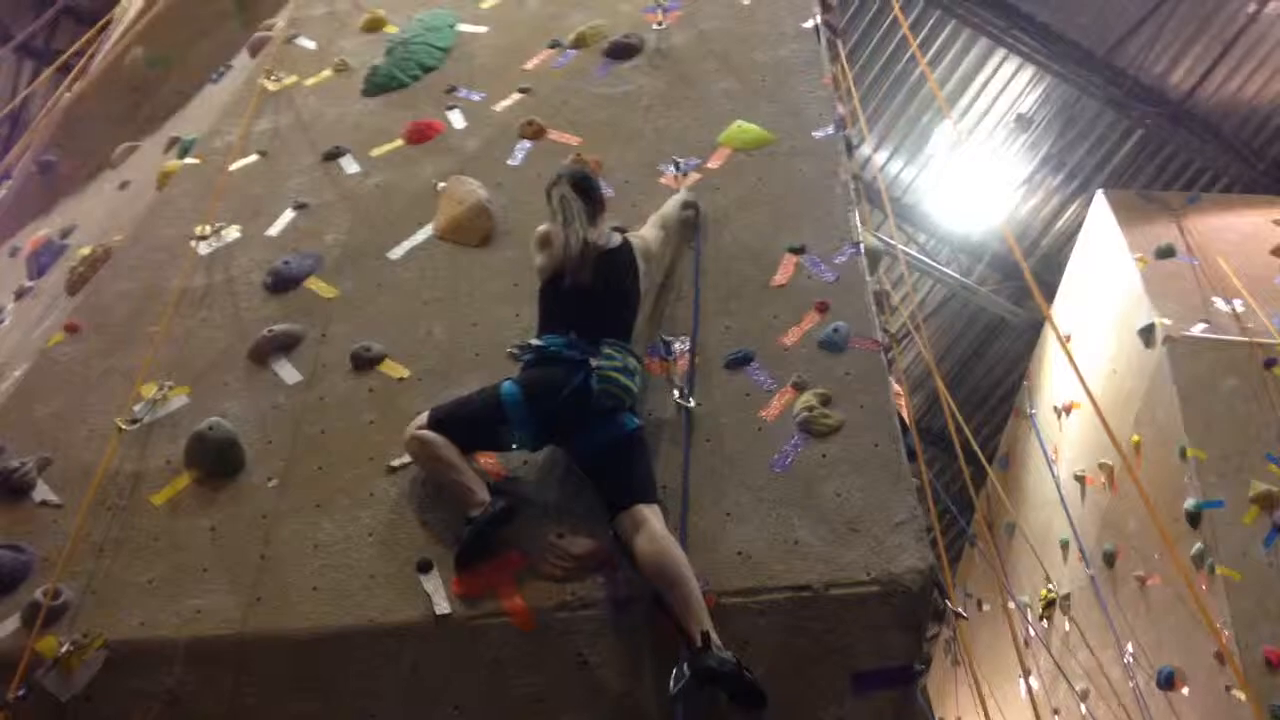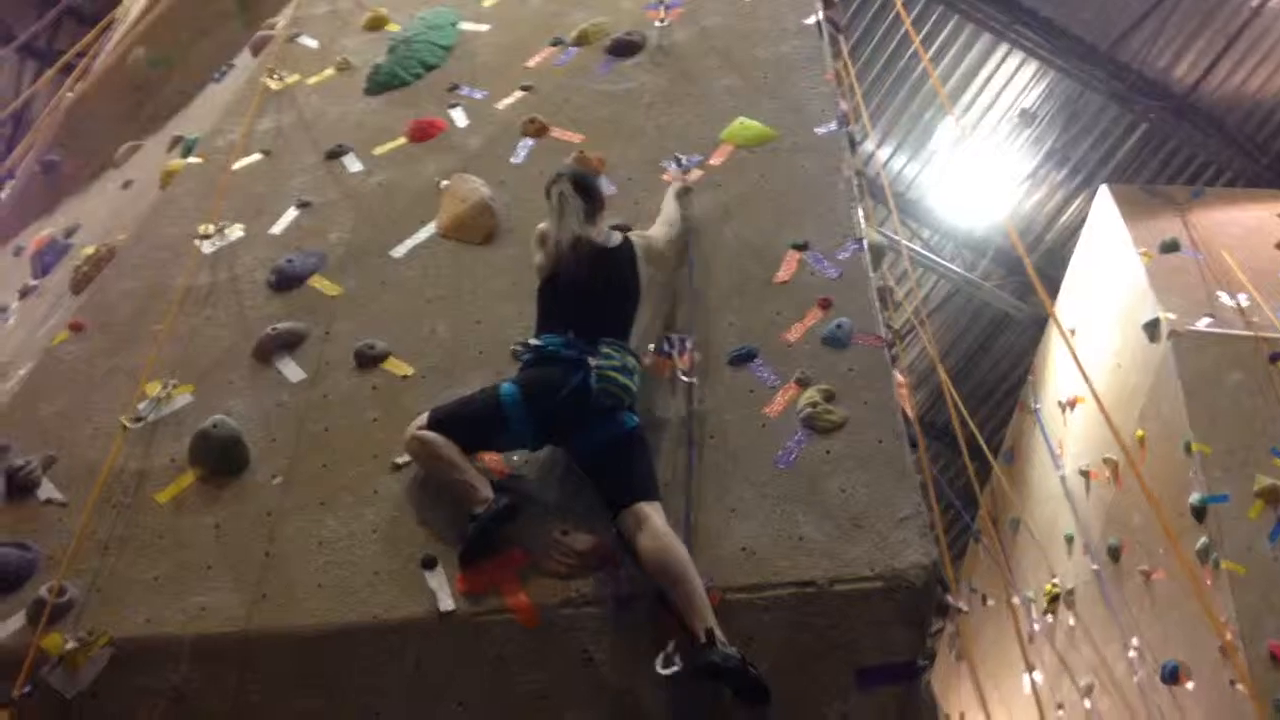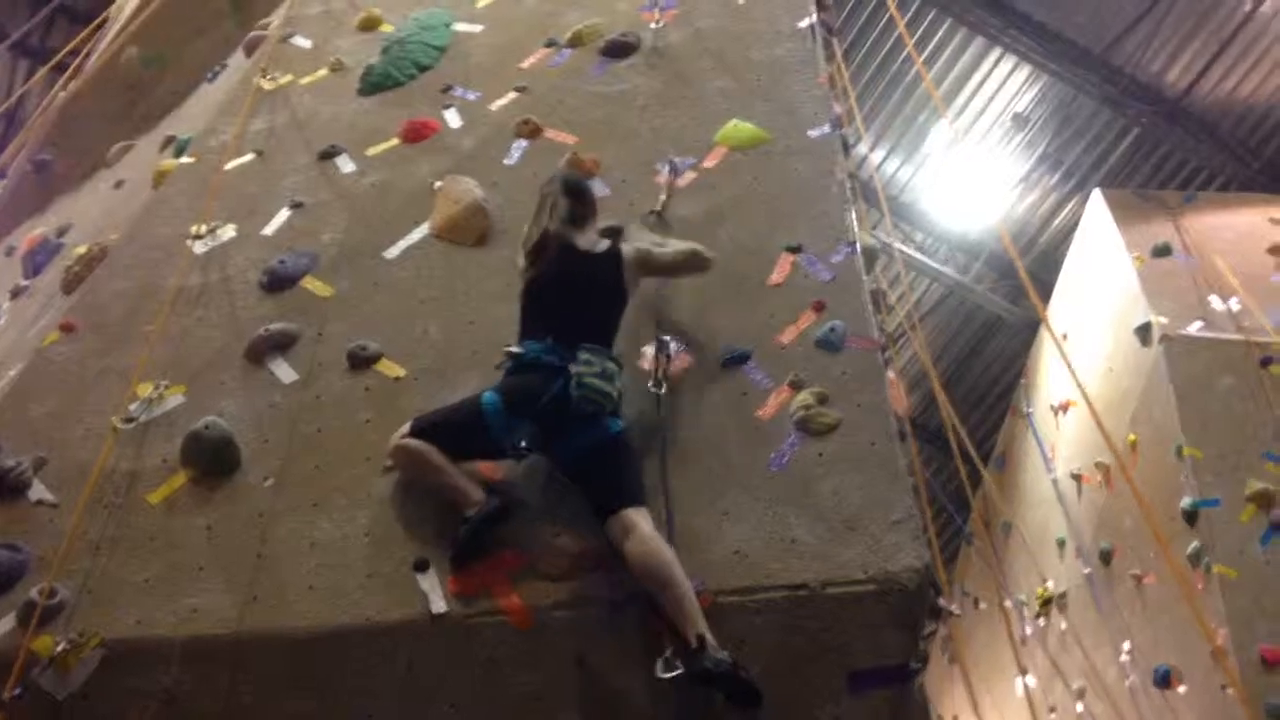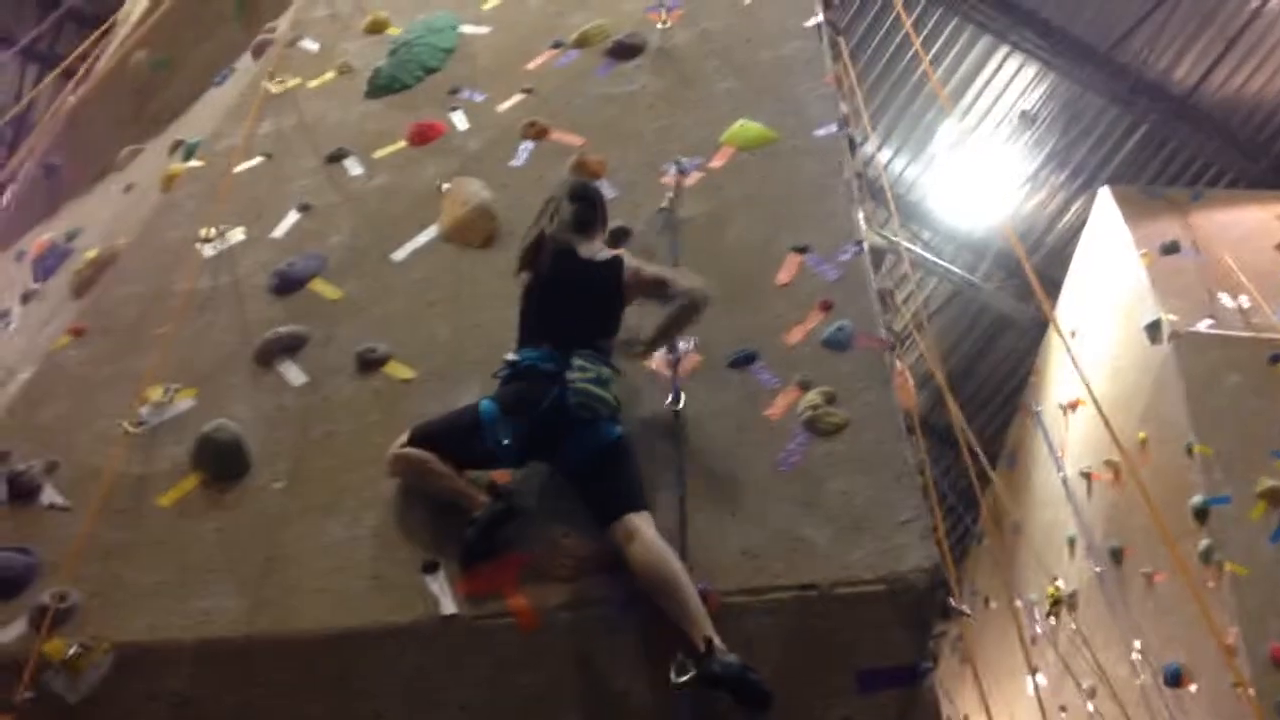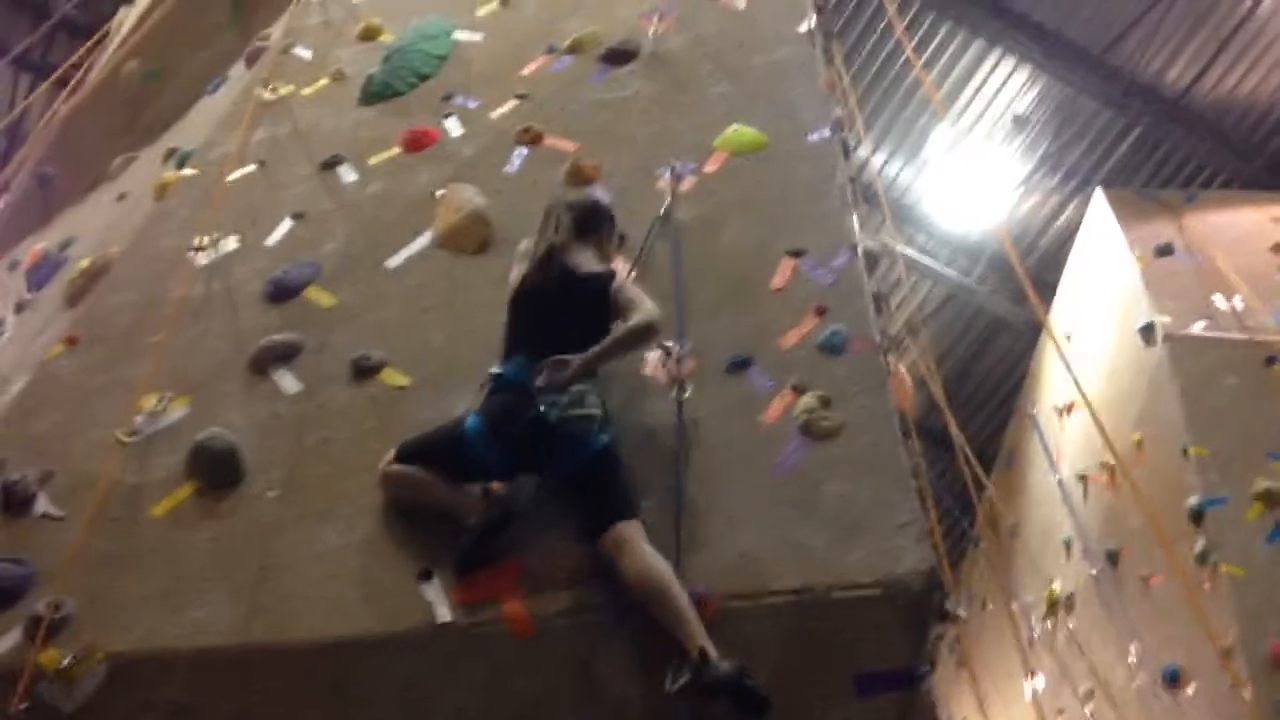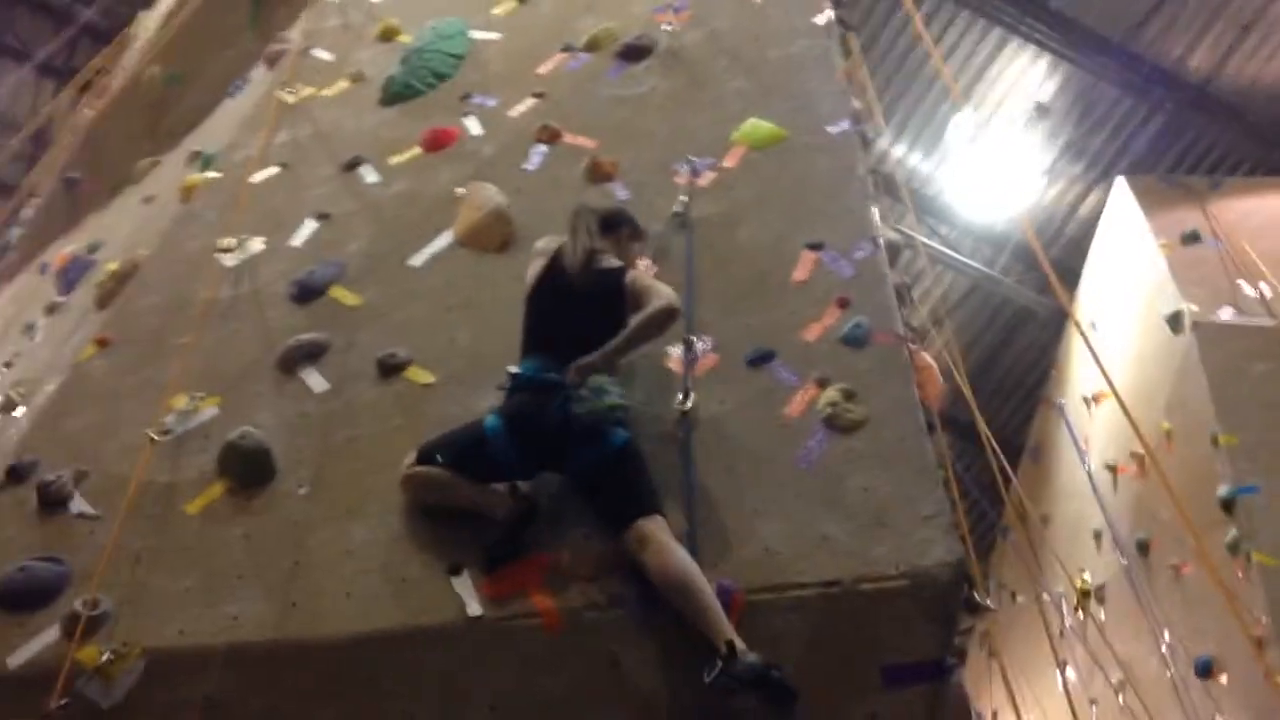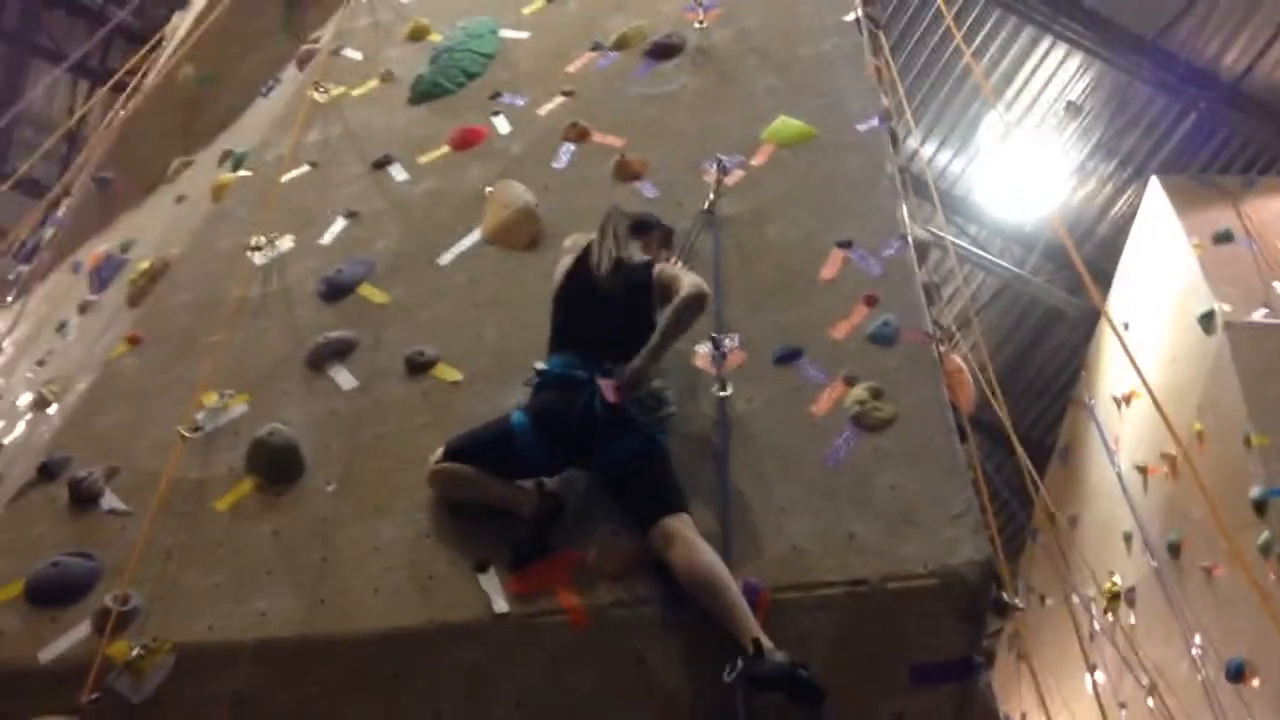
dt=0.2s
person 1, frame 1
left shoulder: (547, 240)
right shoulder: (638, 248)
right elbow: (673, 213)
right wrist: (682, 203)
left hip: (547, 385)
right hip: (609, 400)
left knee: (421, 432)
right knee: (643, 521)
left ankle: (482, 504)
right ankle: (708, 646)
person 1, frame 2
left shoulder: (547, 239)
right shoulder: (640, 248)
right elbow: (670, 222)
right wrist: (675, 190)
left hip: (546, 384)
right hip: (609, 399)
left knee: (421, 434)
right knee: (646, 520)
left ankle: (486, 501)
right ankle: (712, 643)
person 1, frame 3
left shoulder: (536, 245)
right shoulder: (626, 255)
right elbow: (700, 258)
right wrist: (641, 238)
left hip: (527, 392)
right hip: (591, 406)
left knee: (404, 443)
right knee: (634, 526)
left ankle: (478, 503)
right ankle: (703, 648)
person 1, frame 4
left shoulder: (538, 253)
right shoulder: (625, 269)
right elbow: (693, 295)
right wrist: (651, 341)
left hip: (526, 400)
right hip: (590, 413)
left knee: (404, 454)
right knee: (637, 530)
left ankle: (483, 506)
right ankle: (712, 651)
person 1, frame 5
left shoulder: (529, 261)
right shoulder: (612, 284)
right elbow: (647, 322)
right wrist: (584, 362)
left hip: (509, 414)
right hip: (574, 424)
left knee: (393, 472)
right knee: (627, 540)
left ankle: (478, 512)
right ankle: (707, 660)
person 1, frame 6
left shoulder: (546, 258)
right shoulder: (628, 279)
right elbow: (668, 306)
right wrist: (602, 358)
left hip: (528, 412)
right hip: (592, 421)
left knee: (415, 475)
right knee: (651, 536)
left ankle: (506, 506)
right ankle: (734, 653)
person 1, frame 7
left shoulder: (574, 255)
right shoulder: (656, 274)
right elbow: (696, 292)
right wrist: (646, 362)
left hip: (556, 408)
right hip: (620, 418)
left knee: (442, 470)
right knee: (677, 534)
left ankle: (531, 503)
right ankle: (761, 651)
